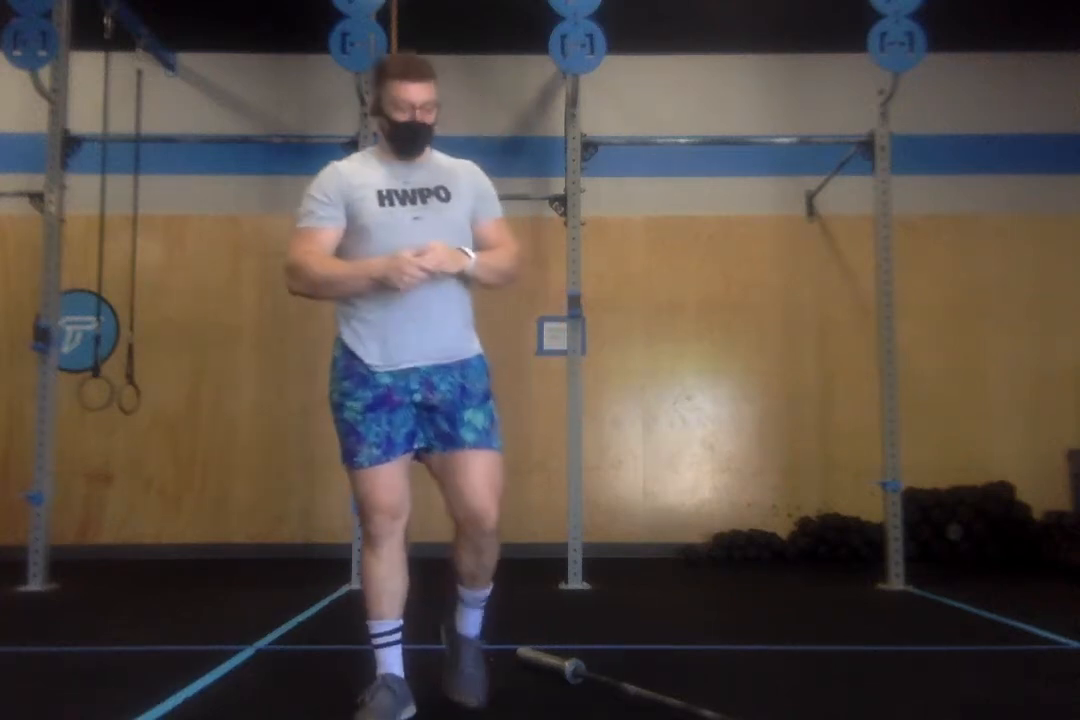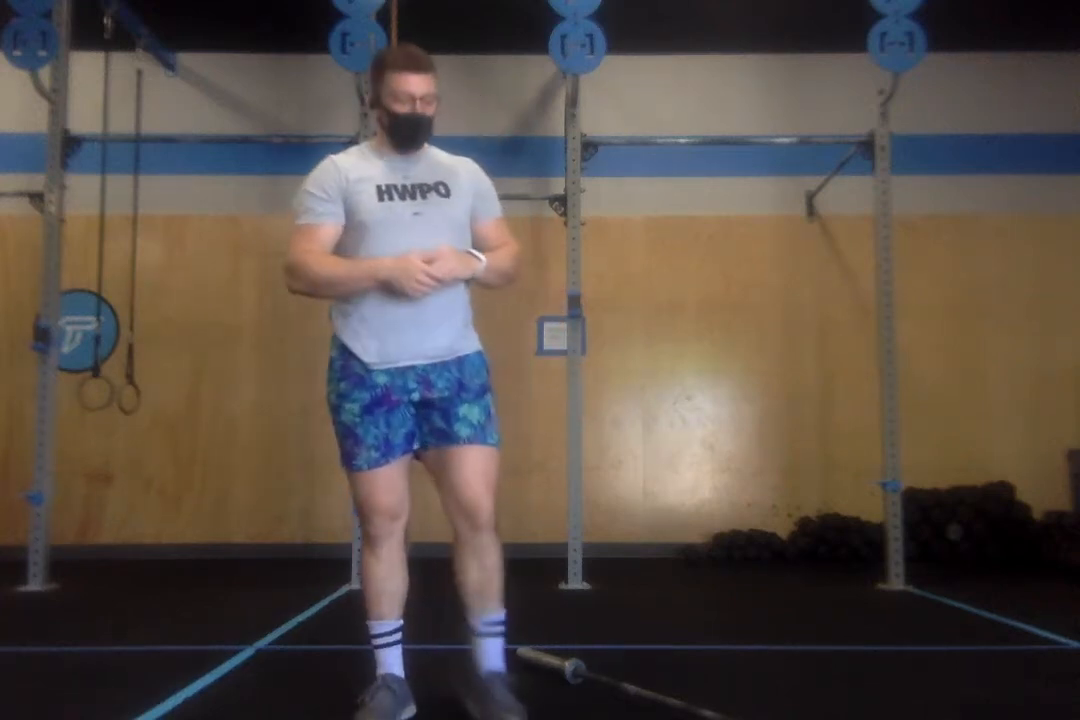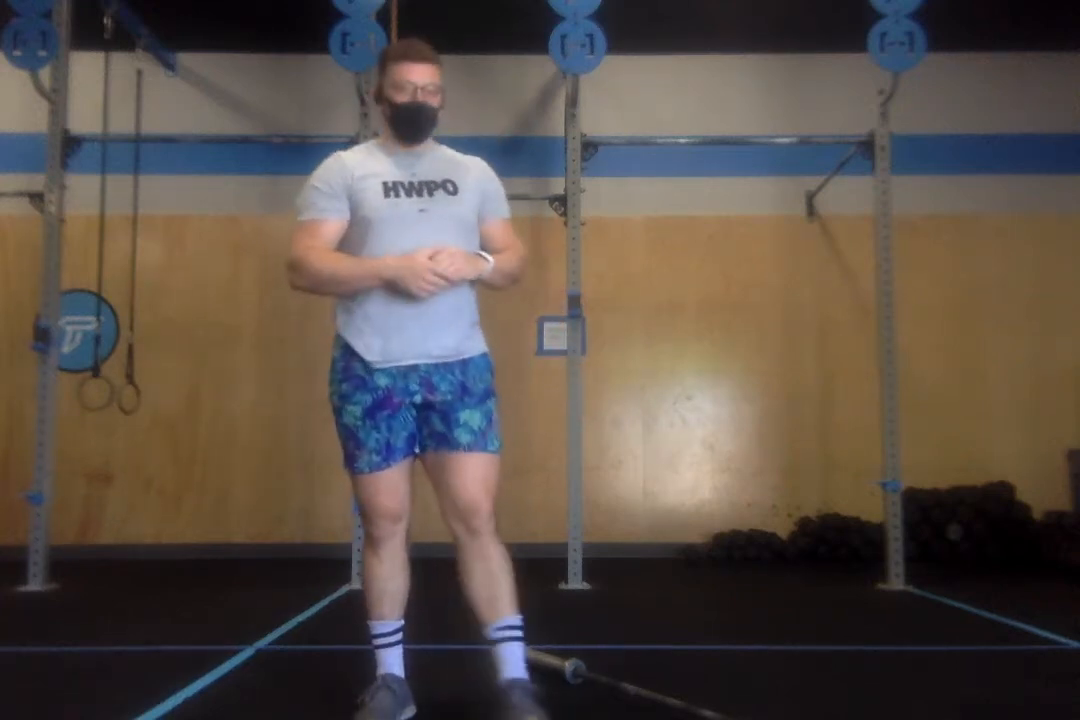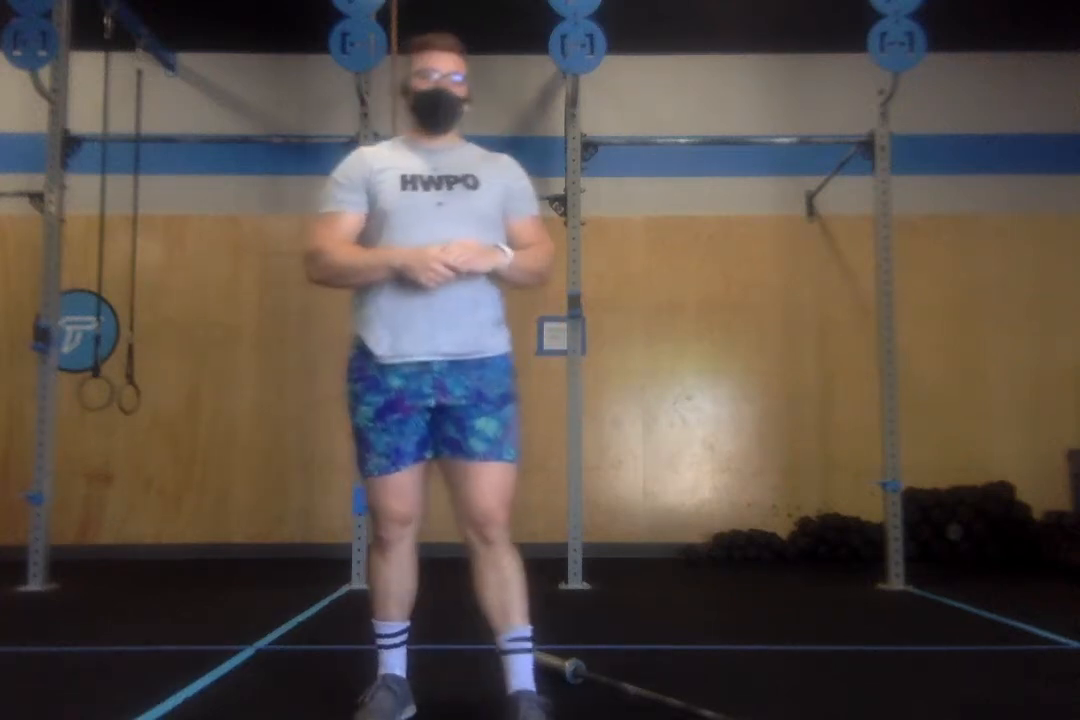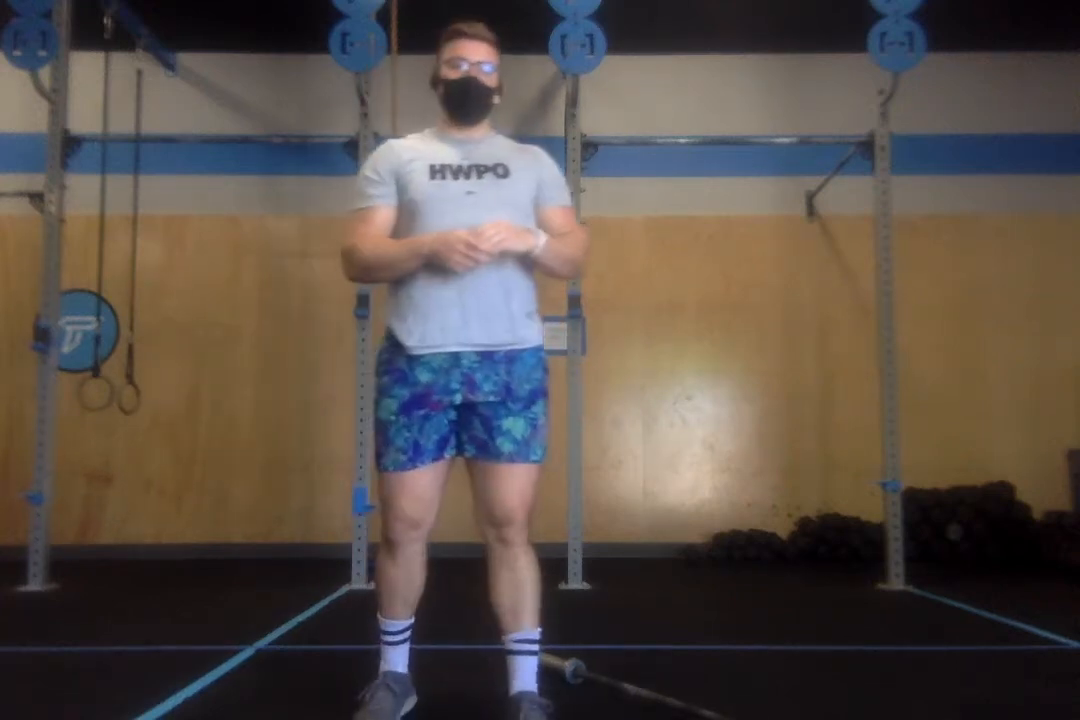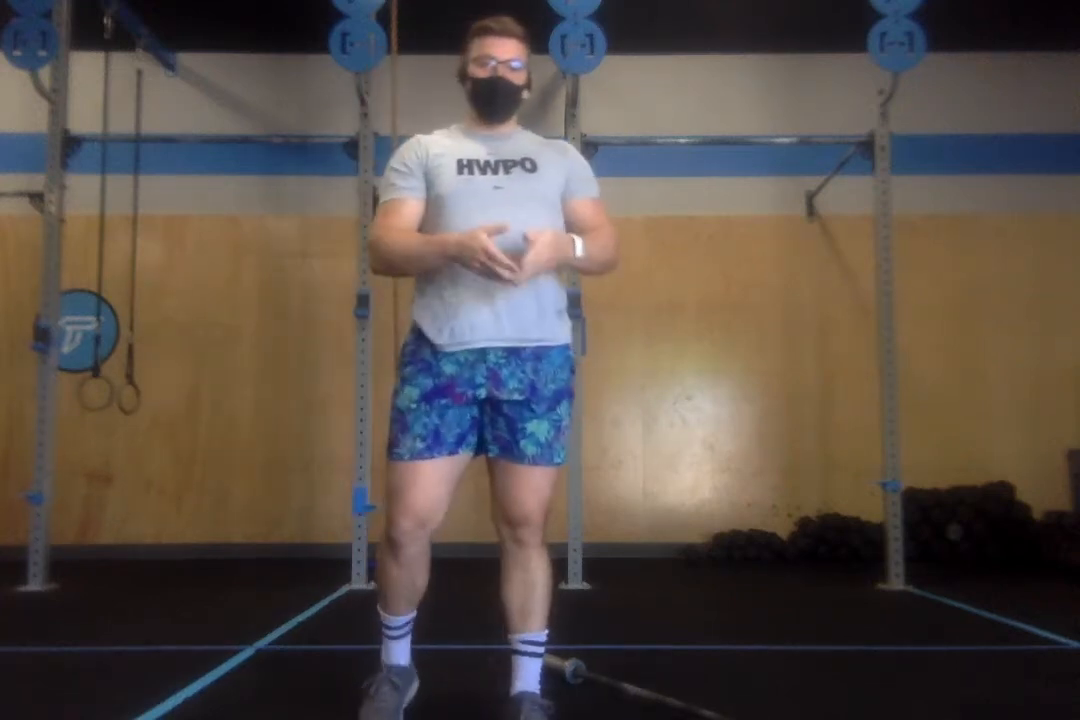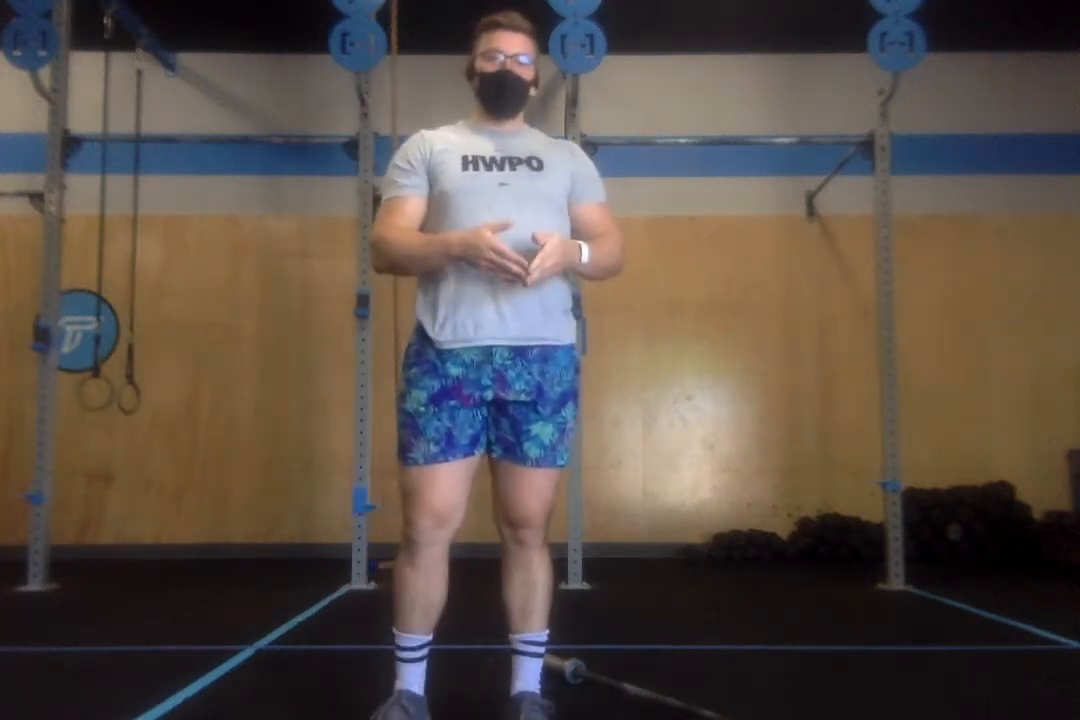
dt=0.2s
person 1, frame 1
left shoulder: (467, 176)
right shoulder: (341, 178)
left elbow: (508, 261)
right elbow: (300, 271)
left wrist: (461, 258)
right wrist: (380, 268)
left hip: (458, 368)
right hip: (370, 374)
left knee: (481, 514)
right knee: (383, 522)
left ankle: (466, 629)
person 1, frame 2
left shoulder: (466, 174)
right shoulder: (337, 174)
left elbow: (509, 259)
right elbow: (300, 271)
left wrist: (471, 262)
right wrist: (386, 269)
left hip: (457, 366)
right hip: (368, 373)
left knee: (477, 514)
right knee: (382, 523)
person 1, frame 3
left shoulder: (474, 173)
right shoulder: (342, 171)
left elbow: (515, 260)
right elbow: (304, 267)
left wrist: (478, 263)
right wrist: (390, 267)
left hip: (461, 367)
right hip: (370, 372)
left knee: (475, 518)
right knee: (384, 523)
person 1, frame 4
left shoulder: (501, 170)
right shoulder: (365, 166)
left elbow: (541, 260)
right elbow: (321, 260)
left wrist: (493, 256)
right wrist: (400, 258)
left hip: (480, 369)
right hip: (387, 370)
left knee: (490, 526)
right knee: (394, 526)
person 1, frame 5
left shoulder: (533, 162)
right shoulder: (394, 158)
left elbow: (576, 254)
right elbow: (356, 258)
left wrist: (526, 238)
right wrist: (431, 245)
left hip: (511, 363)
right hip: (415, 363)
left knee: (509, 527)
right knee: (405, 526)
person 1, frame 6
left shoulder: (561, 157)
right shoulder: (422, 152)
left elbow: (607, 249)
right elbow: (383, 252)
left wrist: (565, 246)
right wrist: (456, 245)
left hip: (537, 360)
right hip: (440, 359)
left knee: (524, 528)
right knee: (408, 523)
person 1, frame 7
left shoulder: (567, 157)
right shoulder: (426, 148)
left elbow: (612, 250)
right elbow: (385, 248)
left wrist: (572, 251)
right wrist: (459, 244)
left hip: (543, 360)
right hip: (445, 359)
left knee: (526, 529)
right knee: (428, 526)
